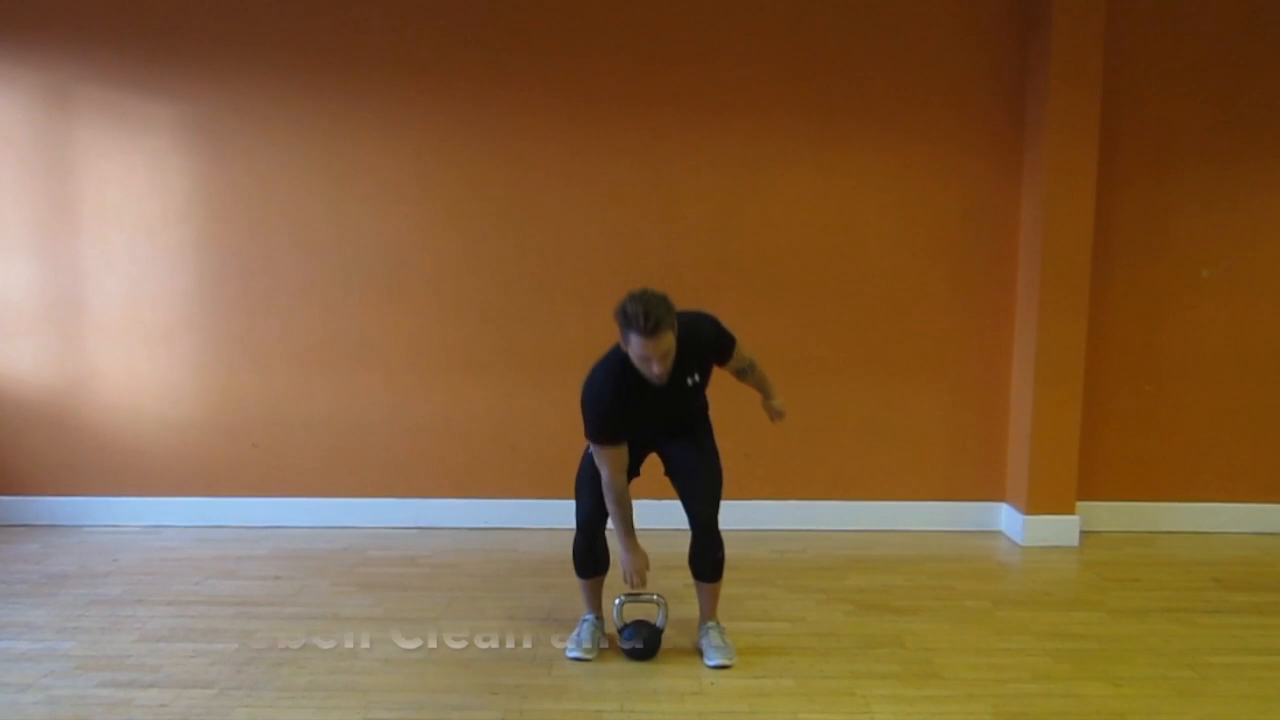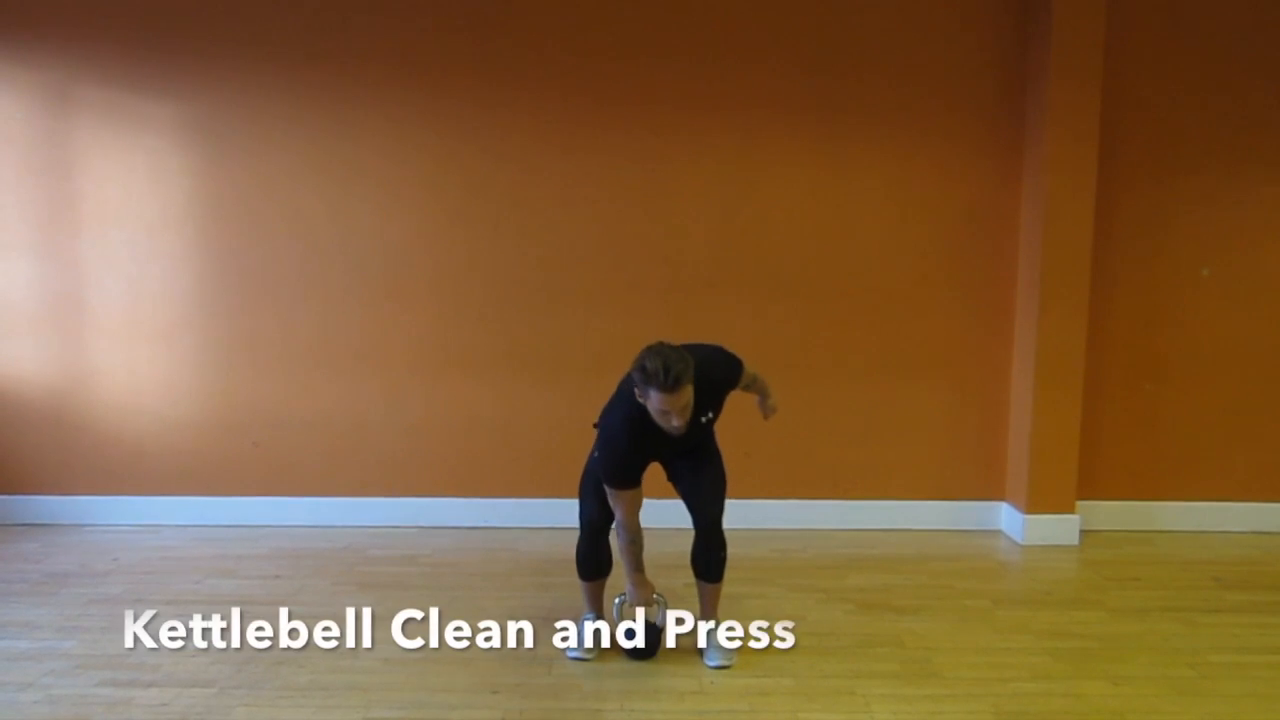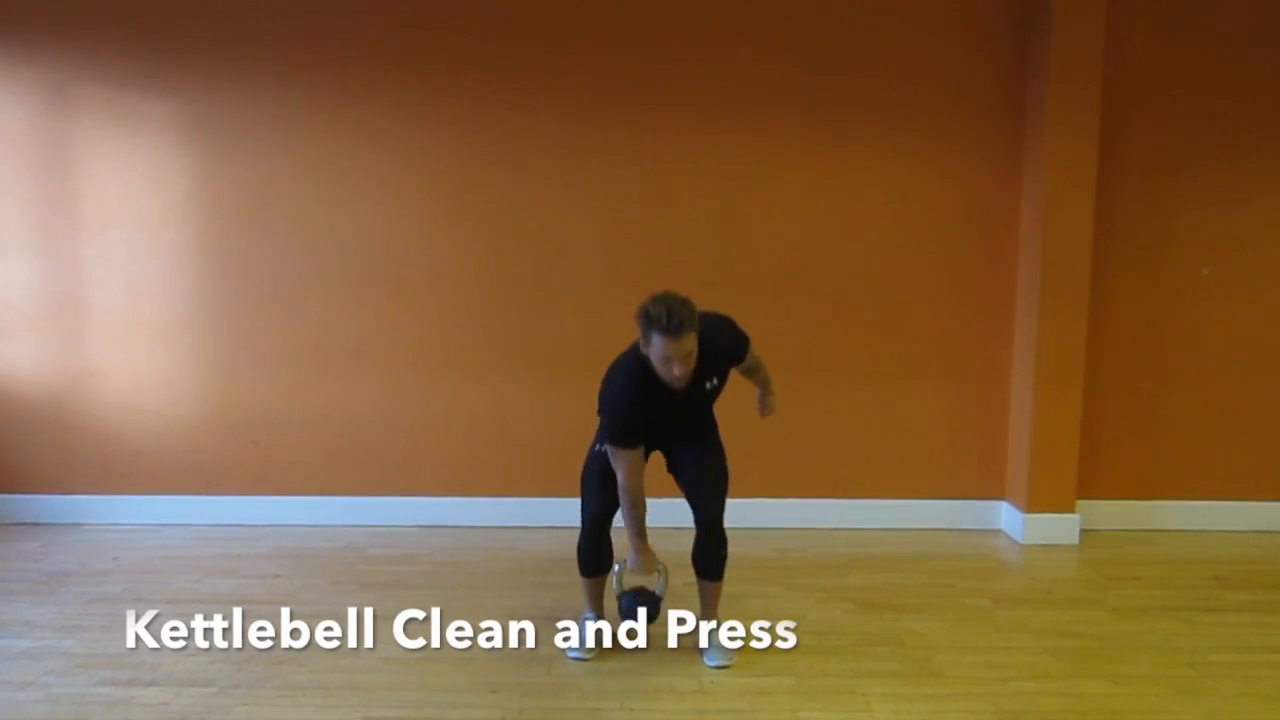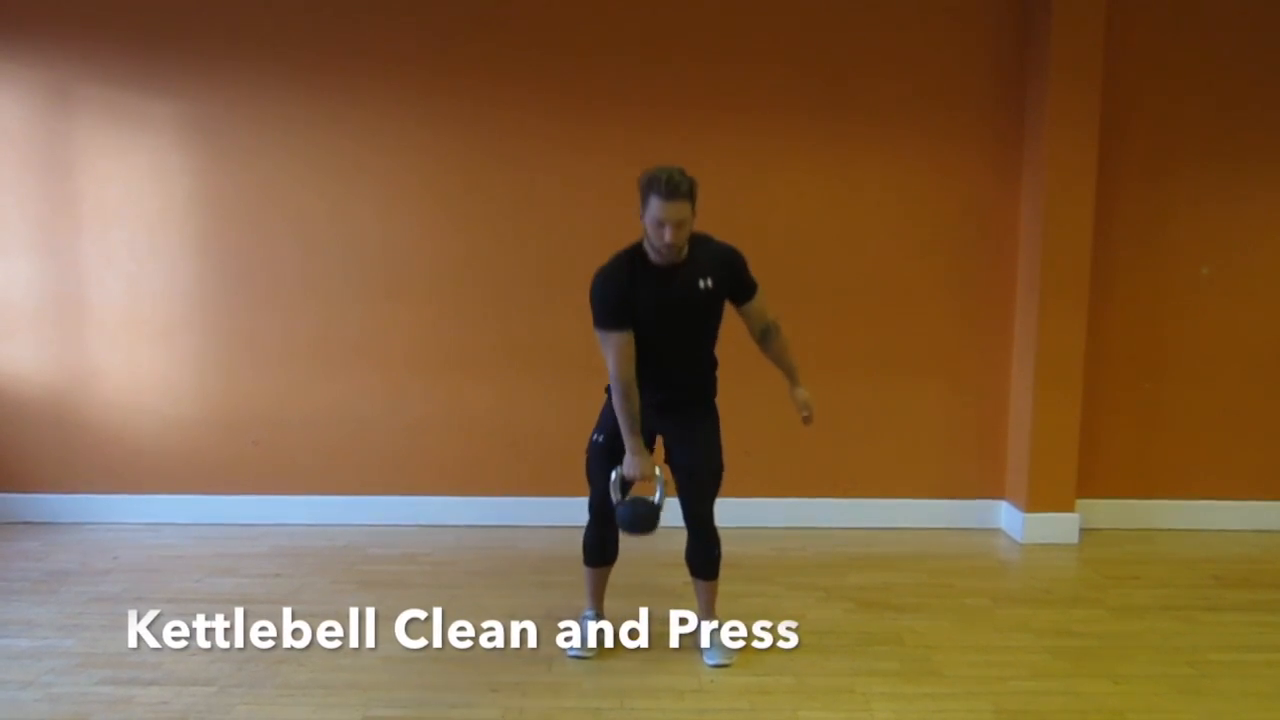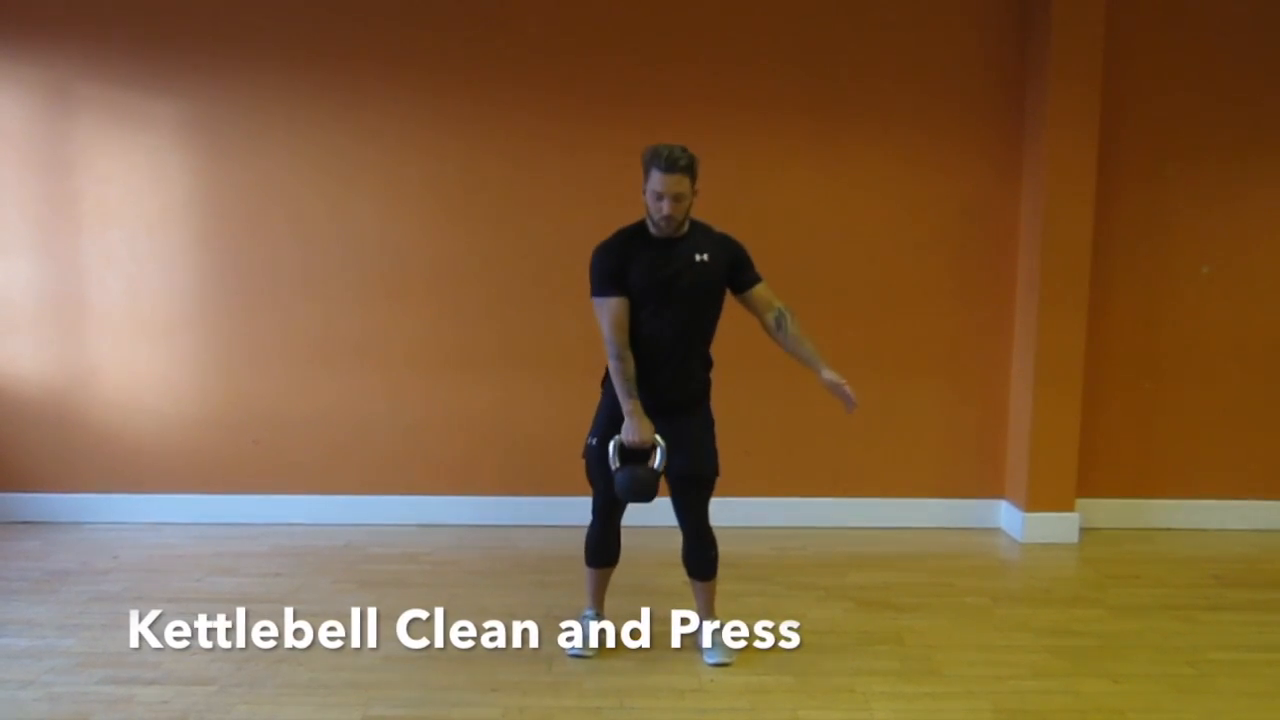
dt=0.3s
person 1, frame 1
left shoulder: (702, 333)
right shoulder: (603, 386)
left elbow: (741, 363)
right elbow: (613, 478)
left wrist: (767, 394)
right wrist: (628, 546)
left hip: (687, 427)
right hip: (623, 432)
left knee: (704, 518)
right knee: (589, 516)
left ankle: (709, 625)
right ankle: (592, 620)
person 1, frame 2
left shoulder: (713, 367)
right shoulder: (619, 428)
left elbow: (745, 377)
right elbow: (627, 518)
left wrist: (765, 395)
right wrist: (637, 581)
right hip: (630, 443)
left knee: (709, 521)
right knee: (593, 521)
left ankle: (709, 625)
right ankle: (593, 618)
person 1, frame 3
left shoulder: (721, 335)
right shoulder: (622, 384)
left elbow: (749, 363)
right elbow: (629, 479)
left wrist: (767, 392)
right wrist: (639, 550)
left hip: (695, 427)
right hip: (626, 436)
left knee: (711, 516)
right knee: (595, 515)
left ankle: (710, 625)
right ankle: (593, 618)
person 1, frame 4
left shoulder: (721, 261)
right shoulder: (613, 278)
left elbow: (762, 323)
right elbow: (620, 370)
left wrist: (794, 383)
right wrist: (634, 450)
left hip: (694, 408)
right hip: (632, 402)
left knee: (699, 517)
right knee: (603, 509)
left ankle: (709, 626)
right ankle: (593, 617)
person 1, frame 5
left shoulder: (721, 249)
right shoulder: (615, 253)
left elbow: (771, 313)
right elbow: (614, 338)
left wrist: (821, 369)
right wrist: (632, 414)
left hip: (688, 408)
right hip: (624, 404)
left knee: (694, 519)
right knee: (607, 512)
left ankle: (709, 626)
right ankle: (593, 616)
